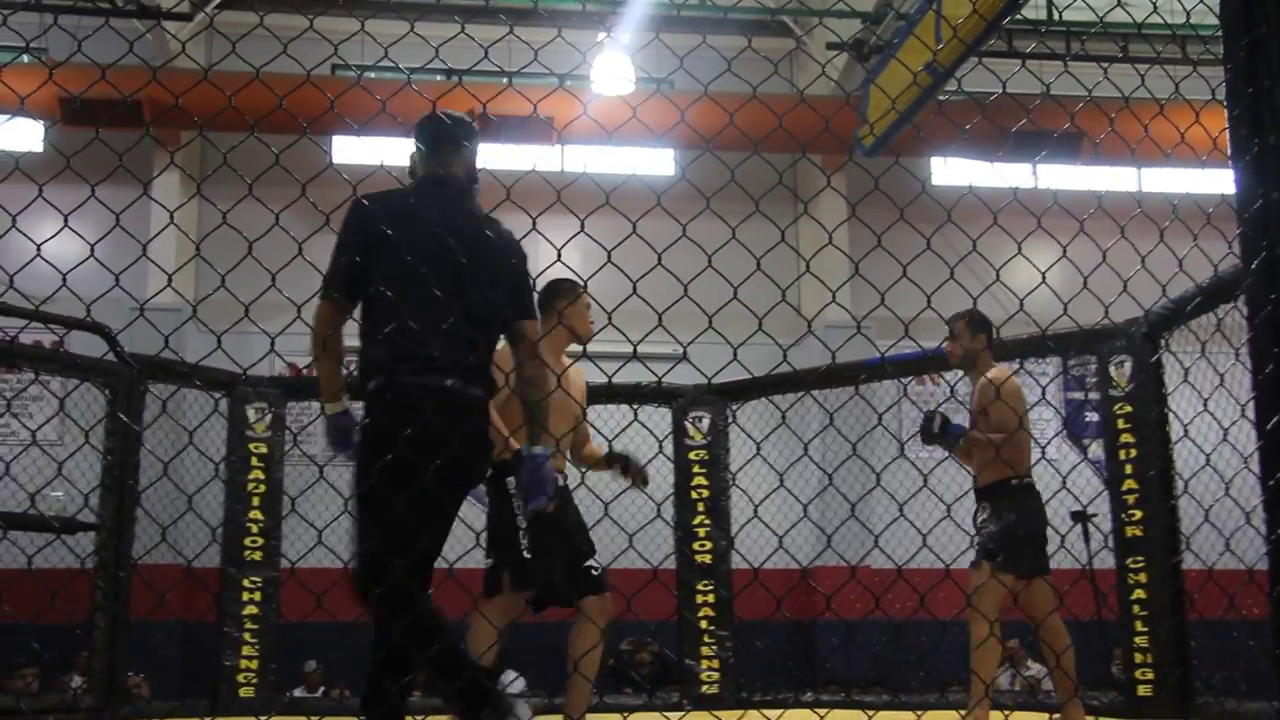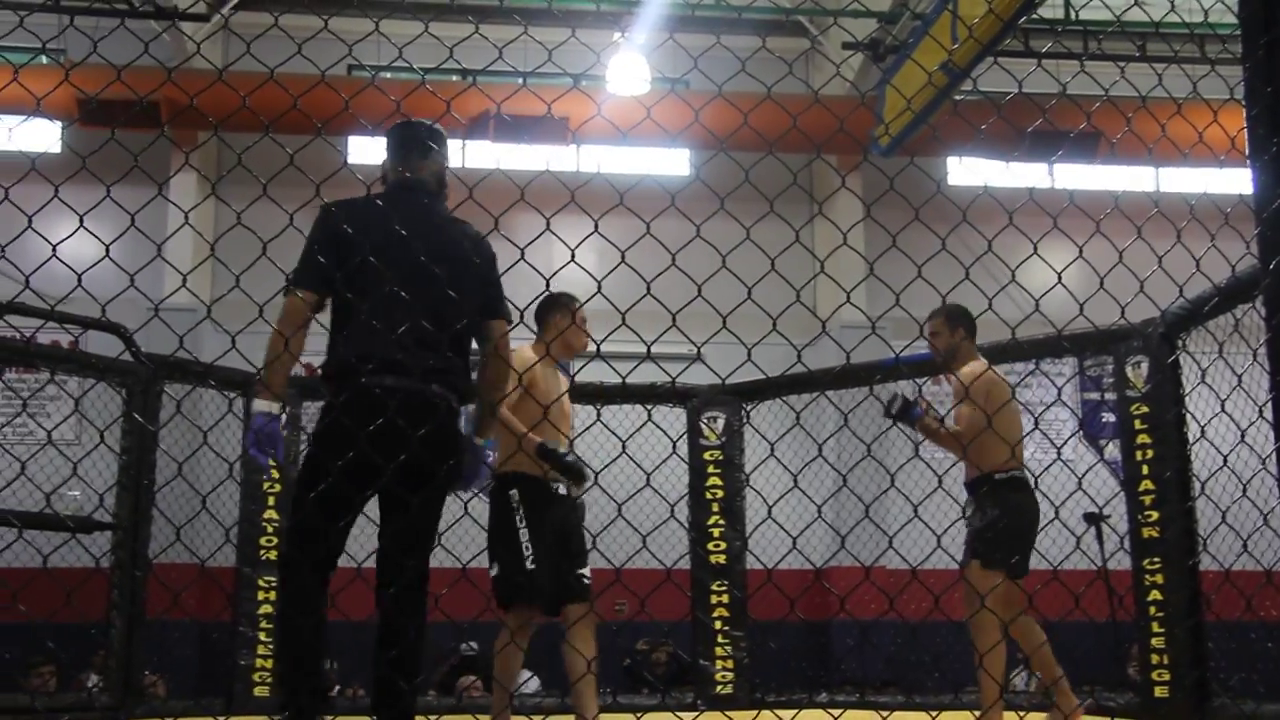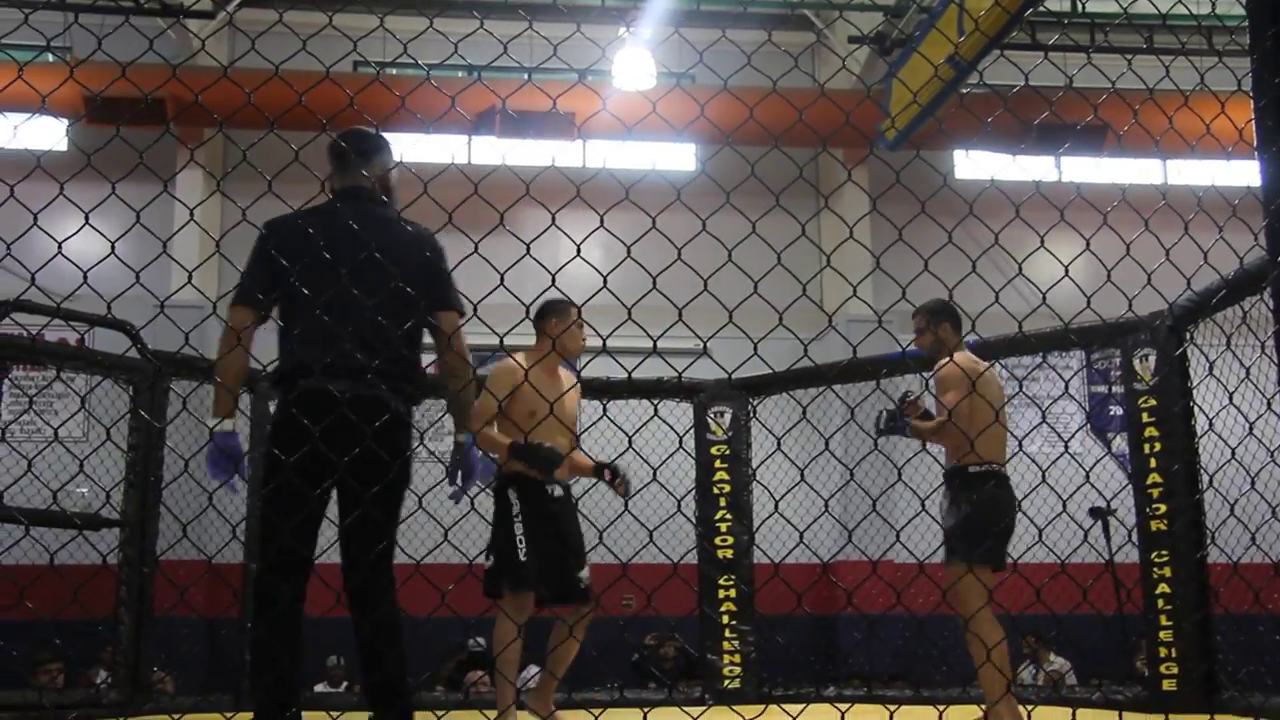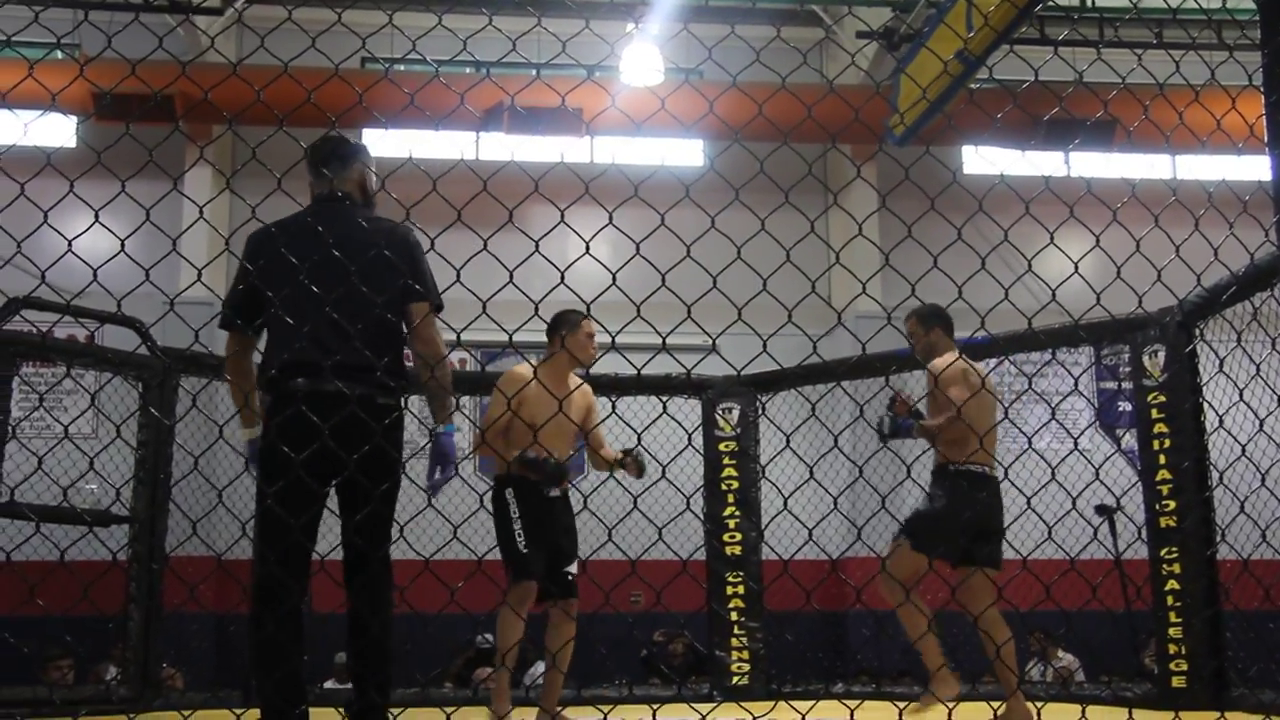
dt=0.3s
person 1, frame 1
left shoulder: (373, 214)
right shoulder: (500, 239)
left elbow: (329, 321)
right elbow: (530, 352)
left wrist: (334, 406)
right wrist: (537, 447)
left hip: (400, 411)
right hip: (467, 420)
left knee: (386, 578)
right knee: (398, 575)
person 1, frame 2
left shoulder: (340, 219)
right shoulder: (470, 243)
left elbow: (297, 310)
right elbow: (497, 349)
left wrist: (266, 403)
right wrist: (480, 435)
left hip: (355, 411)
right hip: (433, 422)
left knee: (304, 569)
right knee: (403, 583)
person 1, frame 3
left shoulder: (286, 232)
right shoulder: (418, 242)
left elbow: (239, 326)
right elbow: (452, 343)
left wrist: (224, 421)
right wrist: (463, 433)
left hip: (306, 416)
right hip: (386, 423)
left knee: (280, 578)
right knee: (372, 576)
person 1, frame 4
left shoulder: (268, 243)
right shoulder: (395, 240)
left elbow: (238, 348)
right elbow: (426, 338)
left wrist: (255, 426)
right wrist: (443, 424)
left hip: (294, 418)
right hip: (374, 420)
left knee: (280, 578)
right knee: (369, 575)
person 2, frame 1
left shoulder: (575, 377)
right elbow: (482, 411)
left wrist: (612, 458)
right wrist: (521, 455)
left hip: (555, 493)
right hip: (518, 486)
left knee: (597, 605)
right knee: (509, 595)
person 2, frame 2
left shoulder: (560, 380)
right shoulder: (523, 363)
right elbow: (495, 415)
right wrist: (549, 453)
left hip: (556, 499)
right hip: (520, 494)
left knee: (581, 608)
right knee: (524, 609)
person 2, frame 3
left shoulder: (571, 382)
right shoulder: (513, 369)
right elbow: (476, 428)
left wrist: (601, 469)
right wrist: (521, 451)
left hip: (559, 498)
right hip: (520, 493)
left knee: (578, 607)
right knee: (518, 598)
person 2, frame 4
left shoulder: (584, 392)
right shoulder: (518, 379)
left elbow: (598, 452)
right elbow: (483, 439)
left wrist: (624, 460)
right wrist: (525, 460)
left hip: (557, 499)
right hip: (518, 493)
left knee: (566, 602)
right knee: (523, 587)
person 3, frame 1
left shoulder: (994, 383)
right shoulder: (984, 388)
left elbow: (1015, 446)
left wrist: (959, 434)
right wrist: (950, 439)
left hip: (1011, 506)
right hip: (1002, 508)
left knee: (981, 605)
right knee: (1043, 614)
person 3, frame 2
left shoulder: (967, 376)
right shoulder: (988, 376)
left elbow: (963, 444)
left wrist: (917, 417)
right wrist: (932, 422)
left hip: (998, 500)
right hip: (1011, 499)
left knee: (981, 609)
right knee: (1013, 613)
person 3, frame 3
left shoulder: (951, 368)
right shoulder: (983, 370)
left elbow: (954, 432)
left wrist: (907, 424)
right wrist: (925, 416)
left hip: (973, 492)
right hip: (991, 491)
left knee: (970, 605)
right knee: (975, 605)
person 3, frame 4
left shoulder: (941, 367)
right shoulder: (971, 371)
left elbow: (958, 425)
left wrist: (912, 426)
right wrist: (919, 416)
left hip: (957, 489)
right hip: (985, 492)
left knee: (895, 575)
right knee: (980, 604)
left ankle: (940, 677)
